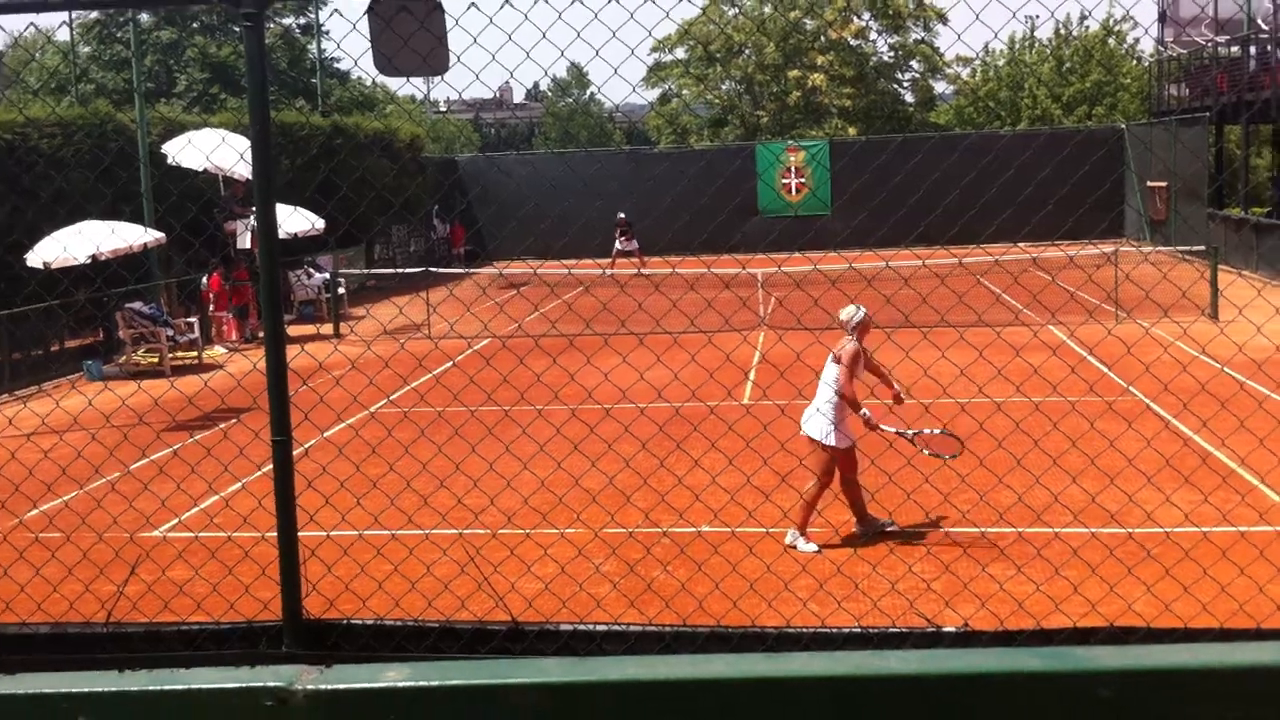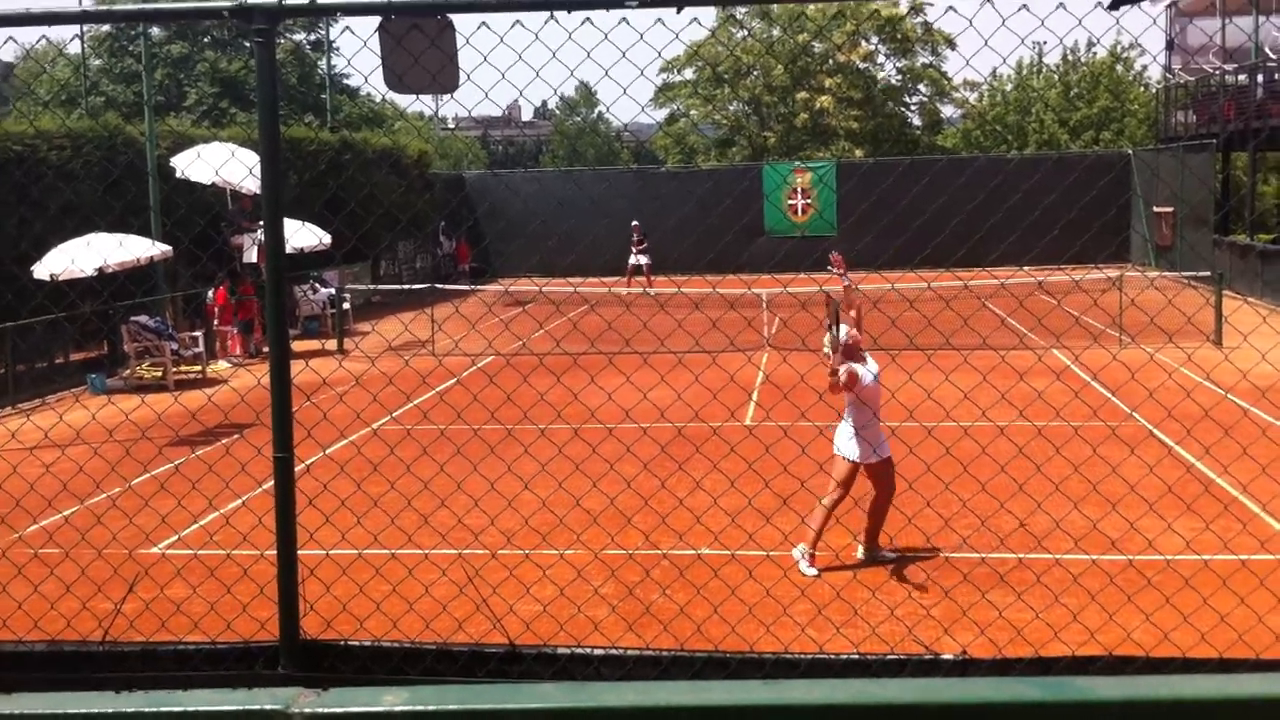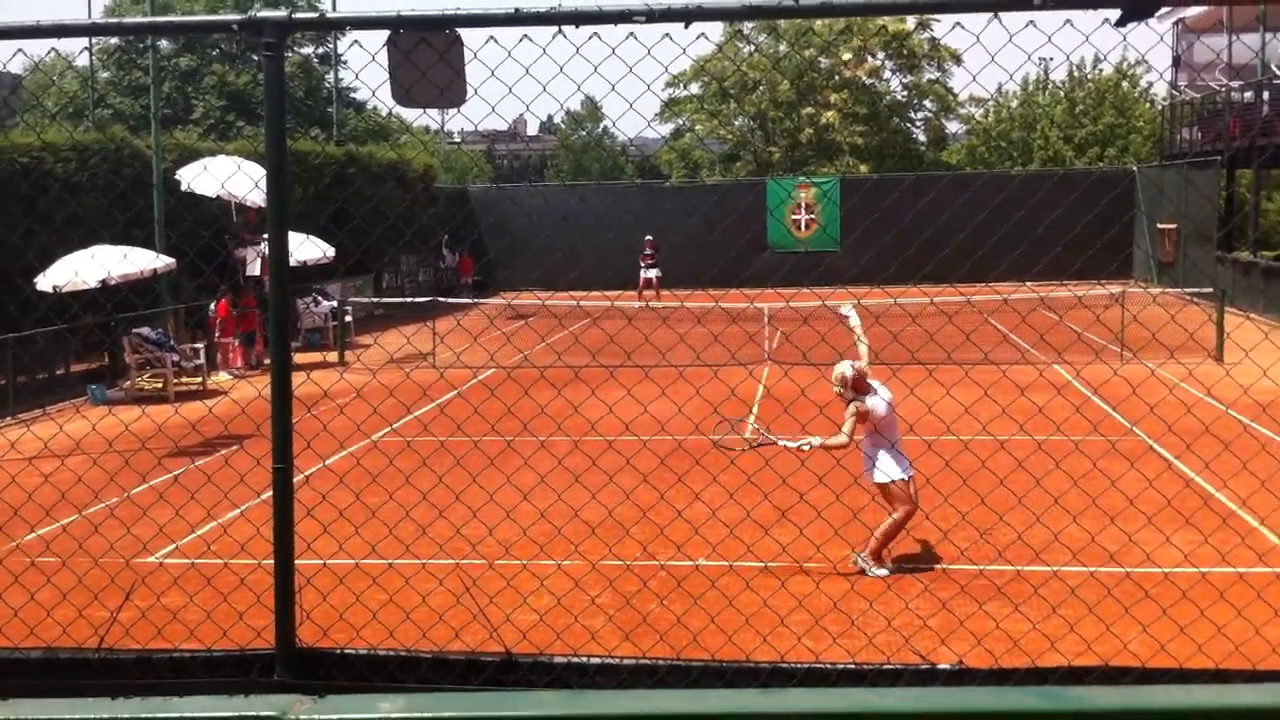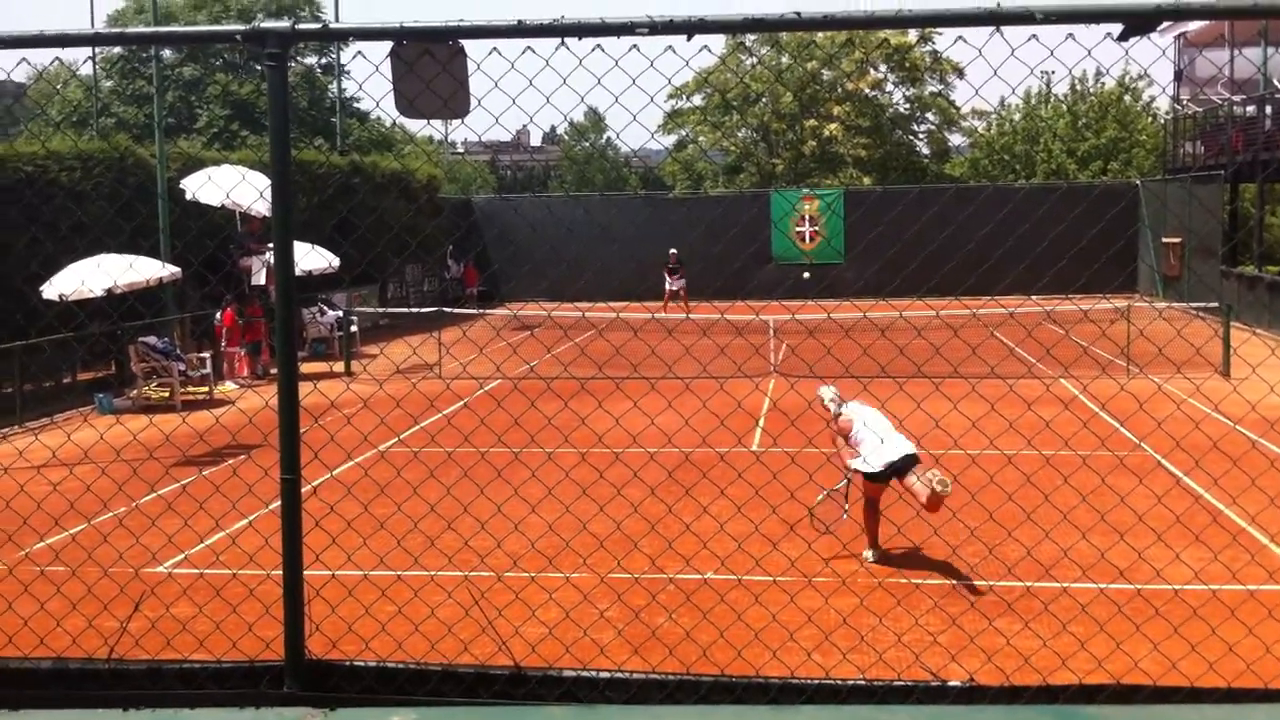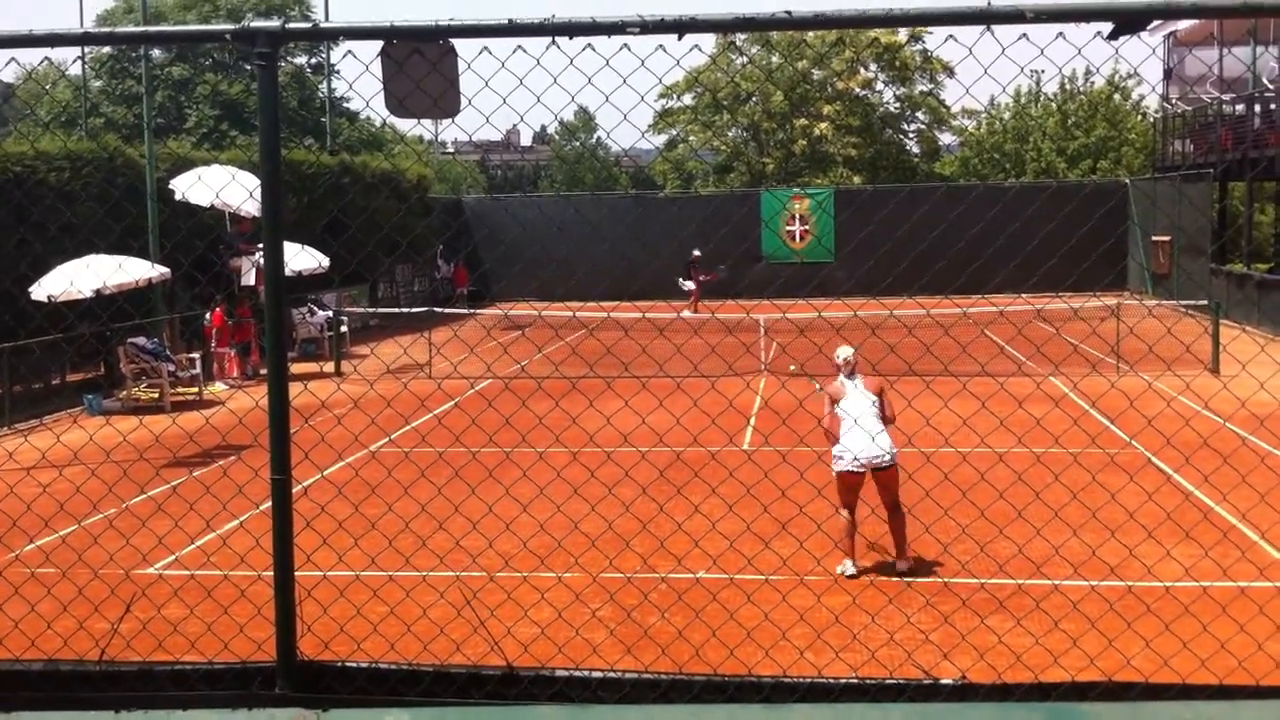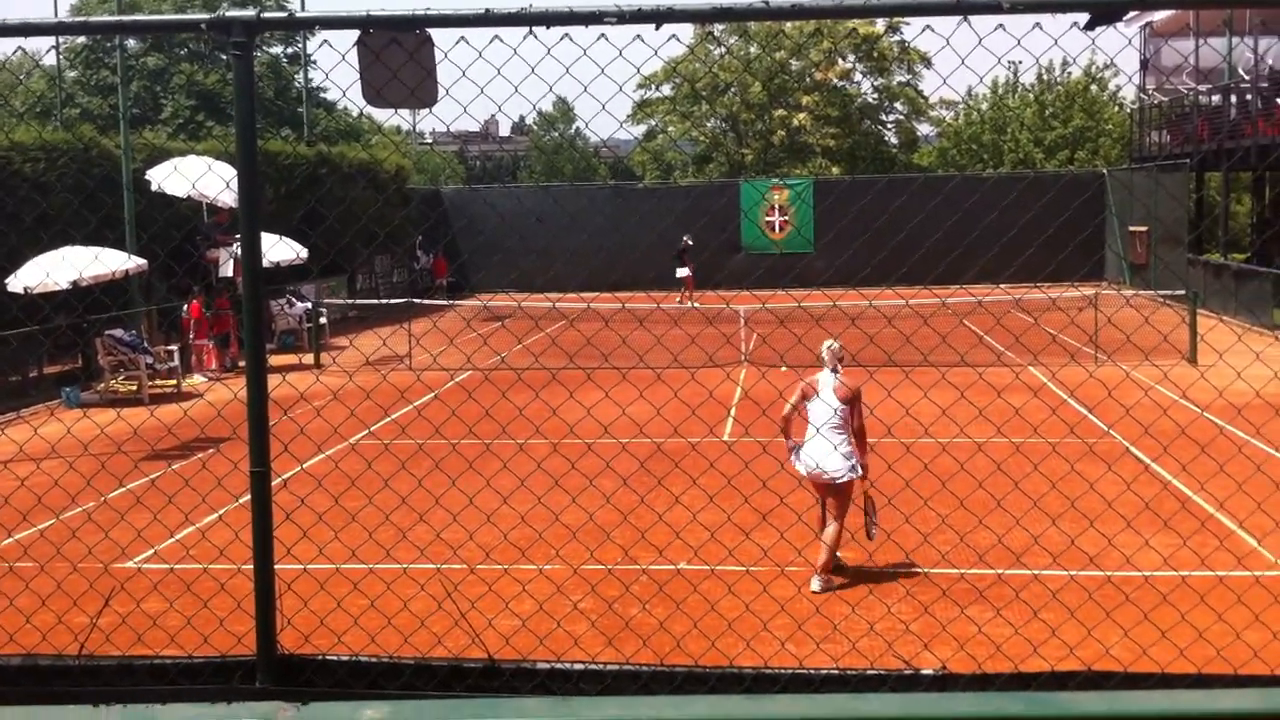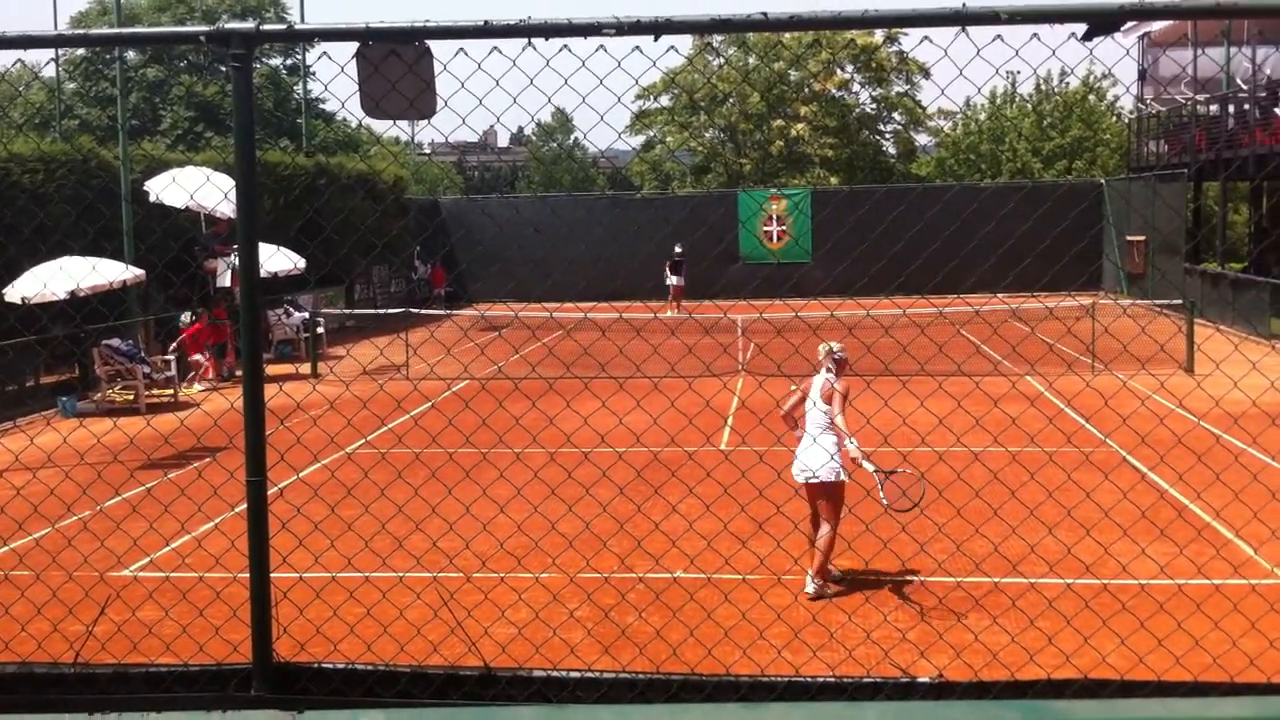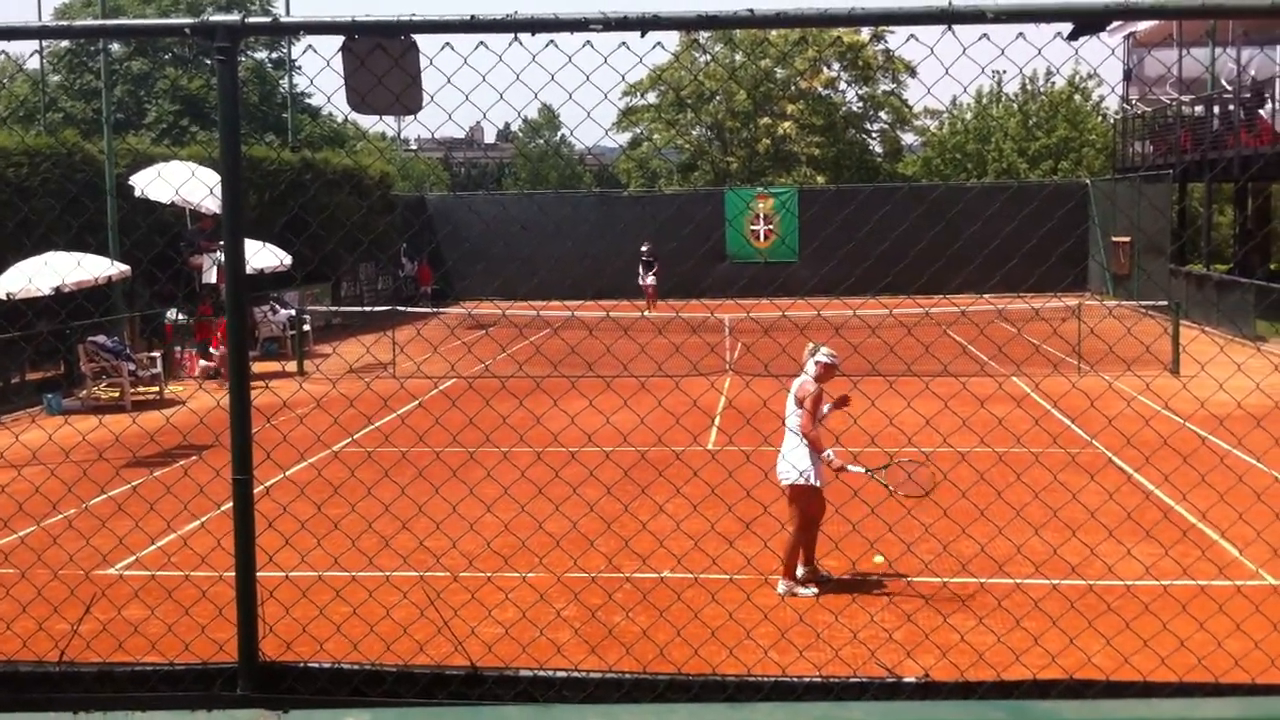
dt=0.5s
person 1, frame 1
left shoulder: (858, 348)
right shoulder: (850, 347)
left elbow: (874, 367)
right elbow: (845, 387)
left wrist: (893, 387)
right wrist: (864, 414)
left hip: (838, 421)
right hip: (825, 421)
left knee: (850, 473)
right knee: (823, 478)
left ankle: (864, 521)
right ankle: (797, 533)
person 1, frame 2
left shoulder: (859, 354)
right shoulder: (849, 370)
left elbow: (855, 308)
right elbow: (834, 389)
left wrist: (845, 278)
right wrist: (834, 377)
left hip: (873, 436)
right hip: (854, 439)
left knee: (887, 490)
right knee: (836, 494)
left ankle: (870, 547)
right ankle: (806, 550)
person 1, frame 3
left shoulder: (864, 382)
right shoulder: (858, 407)
right elbow: (844, 439)
right wrist: (817, 442)
left hip: (892, 455)
right hip: (883, 459)
left knee: (905, 507)
right knee: (907, 509)
left ankle: (873, 555)
right ankle: (868, 556)
person 1, frame 4
left shoulder: (837, 426)
right shoulder: (860, 405)
left elbow: (848, 463)
left hip: (876, 461)
right hip: (903, 451)
left knee: (871, 501)
right knee: (931, 503)
left ankle: (872, 550)
right ankle: (934, 484)
person 1, frame 5
left shoulder: (832, 390)
right shoulder: (876, 384)
left elbow: (828, 426)
right elbow: (890, 418)
left wrist: (836, 446)
left hip: (850, 453)
right hip: (881, 449)
left knee: (848, 508)
right knee: (892, 504)
left ankle: (849, 561)
right ankle: (902, 559)
person 1, frame 6
left shoulder: (808, 383)
right shoulder: (851, 388)
left elbow: (786, 415)
right elbow: (858, 429)
left wrist: (789, 442)
right wrist: (863, 460)
left hip: (812, 456)
right hip: (840, 459)
left knee: (828, 507)
right knee: (835, 520)
left ankle: (828, 558)
right ankle: (820, 577)
person 1, frame 7
left shoulder: (811, 383)
right shoulder: (840, 385)
left elbow: (786, 412)
right elbow: (836, 418)
left wrist: (801, 430)
right wrist: (851, 445)
left hip: (806, 456)
right hip: (825, 460)
left knee: (818, 519)
right knee: (829, 523)
left ankle: (819, 569)
right ankle: (816, 581)
person 1, frame 8
left shoulder: (801, 383)
right shoulder: (813, 388)
right elbow: (808, 429)
left wrist: (831, 407)
right wrist: (829, 457)
left hip: (796, 459)
right hip: (801, 462)
left knee: (815, 512)
right knee: (800, 523)
left ankle: (806, 567)
right ankle: (787, 581)
